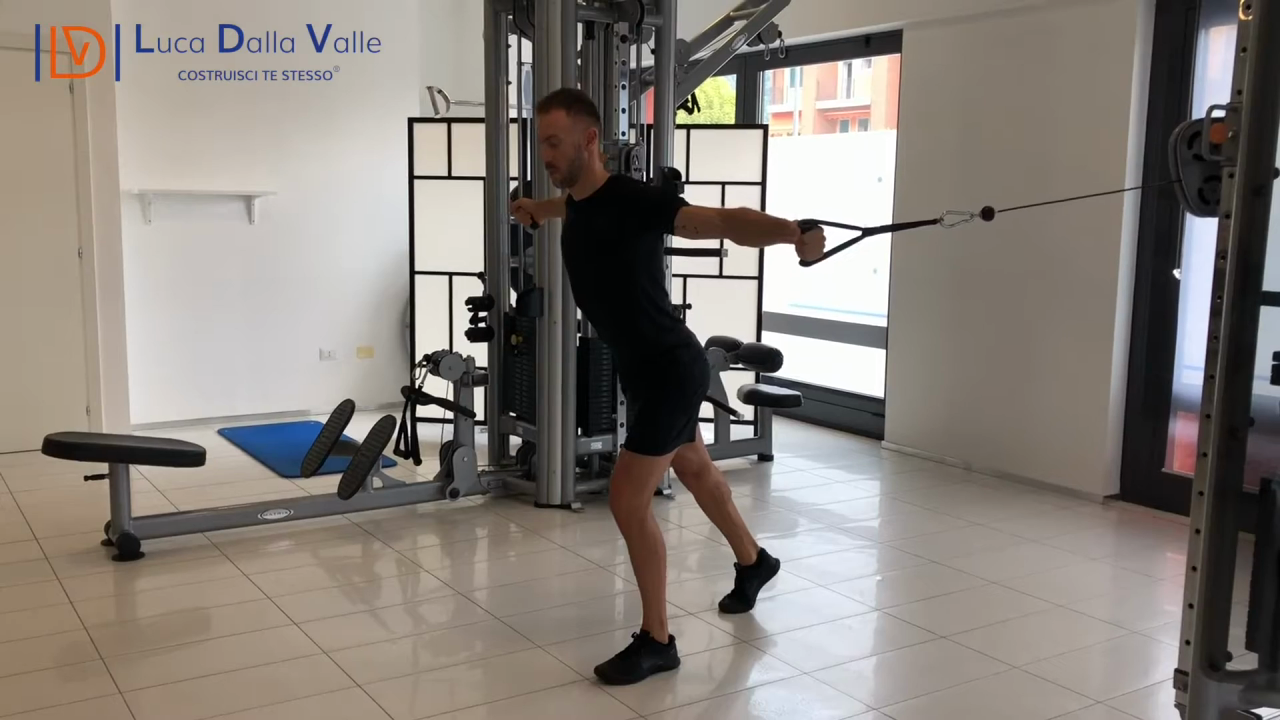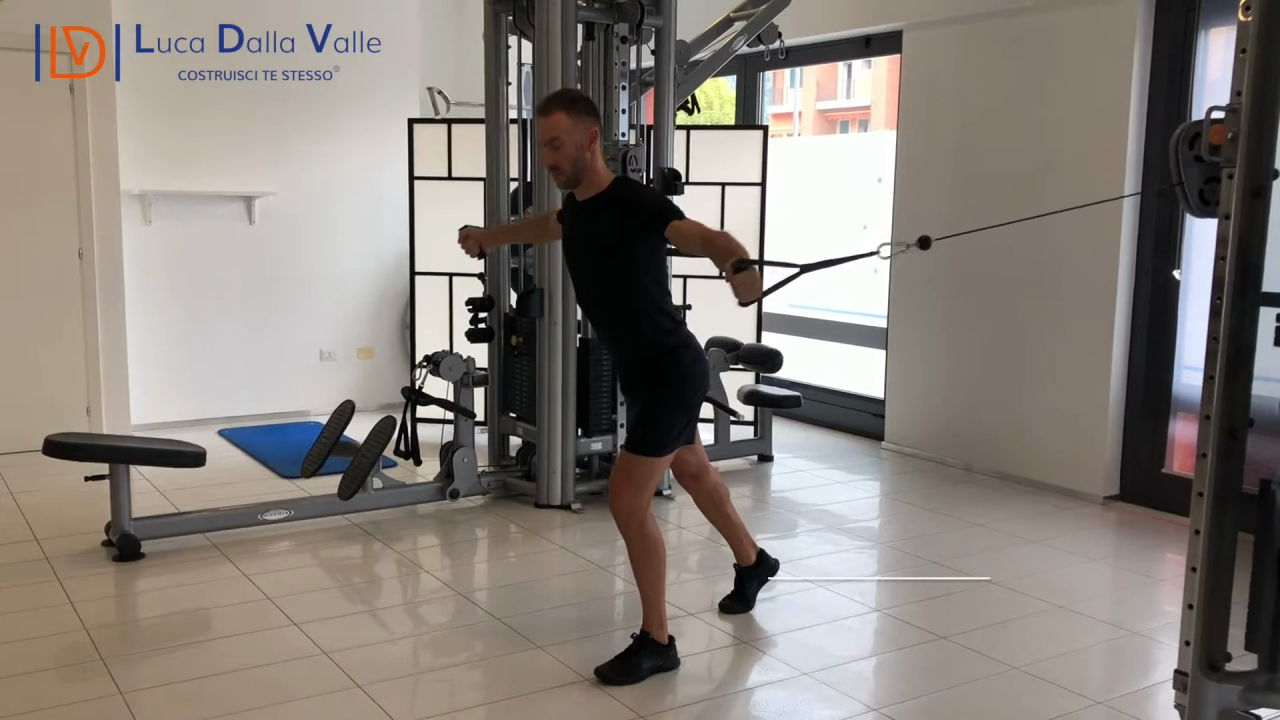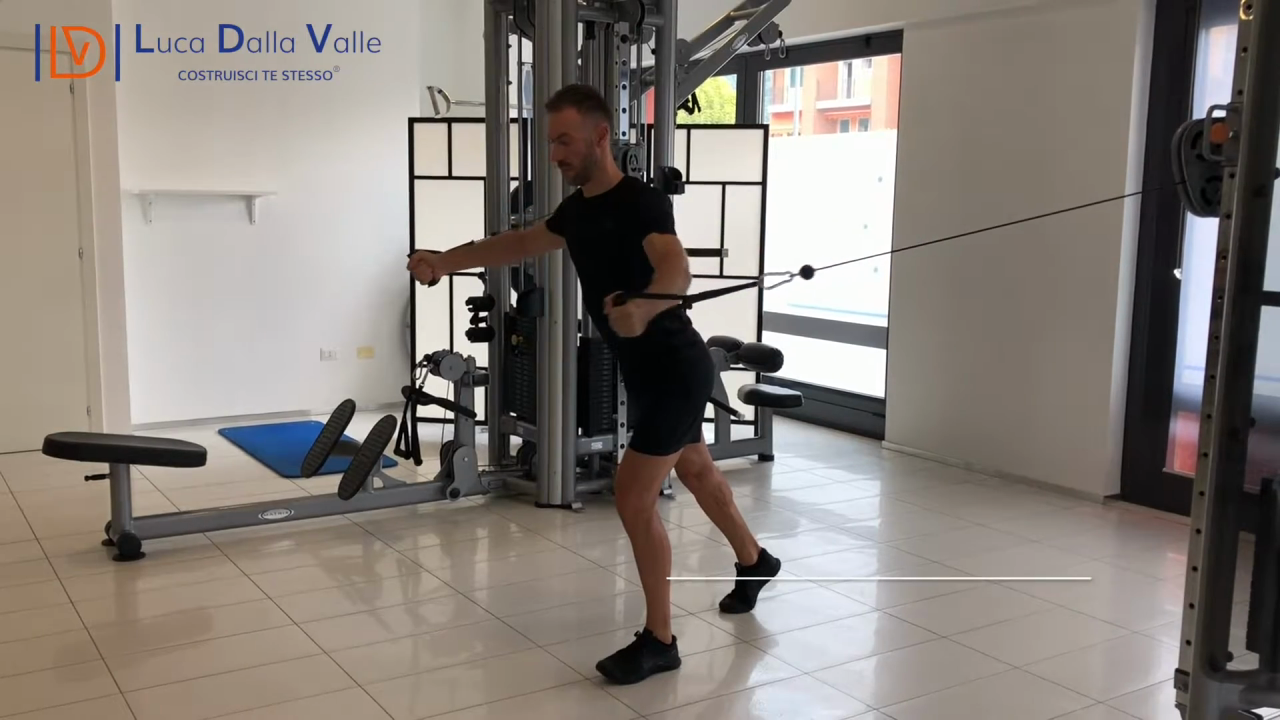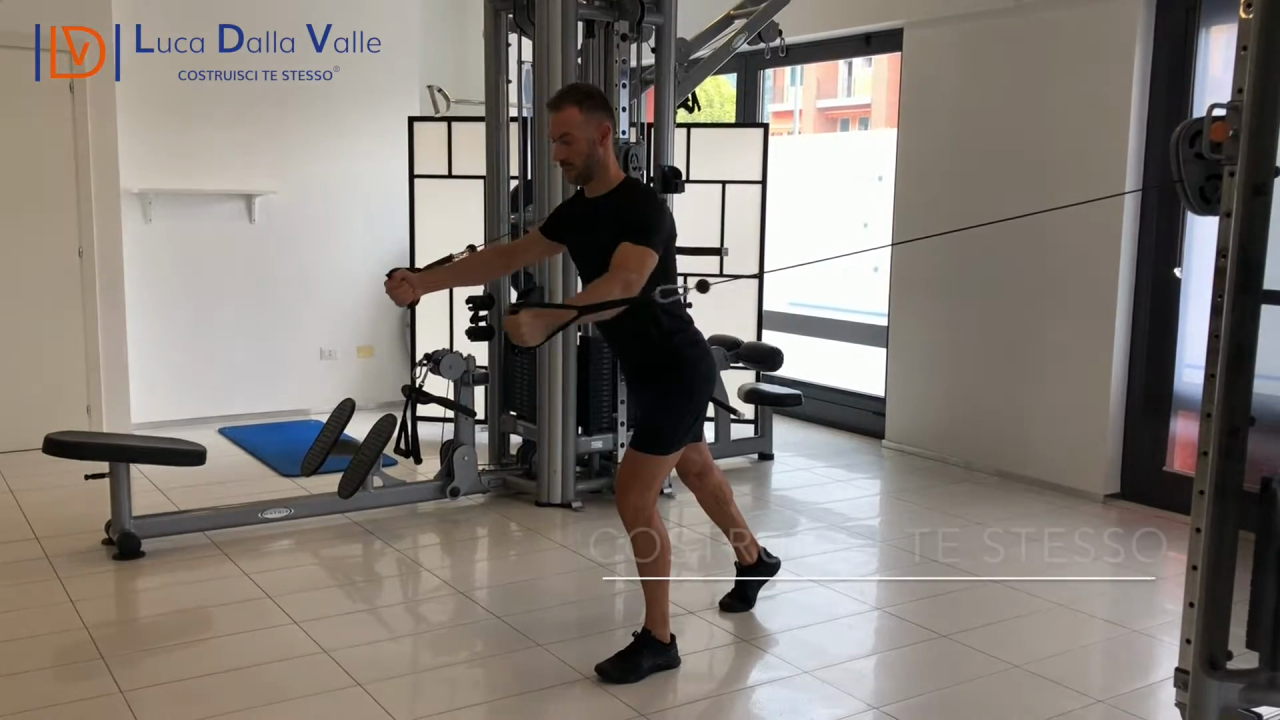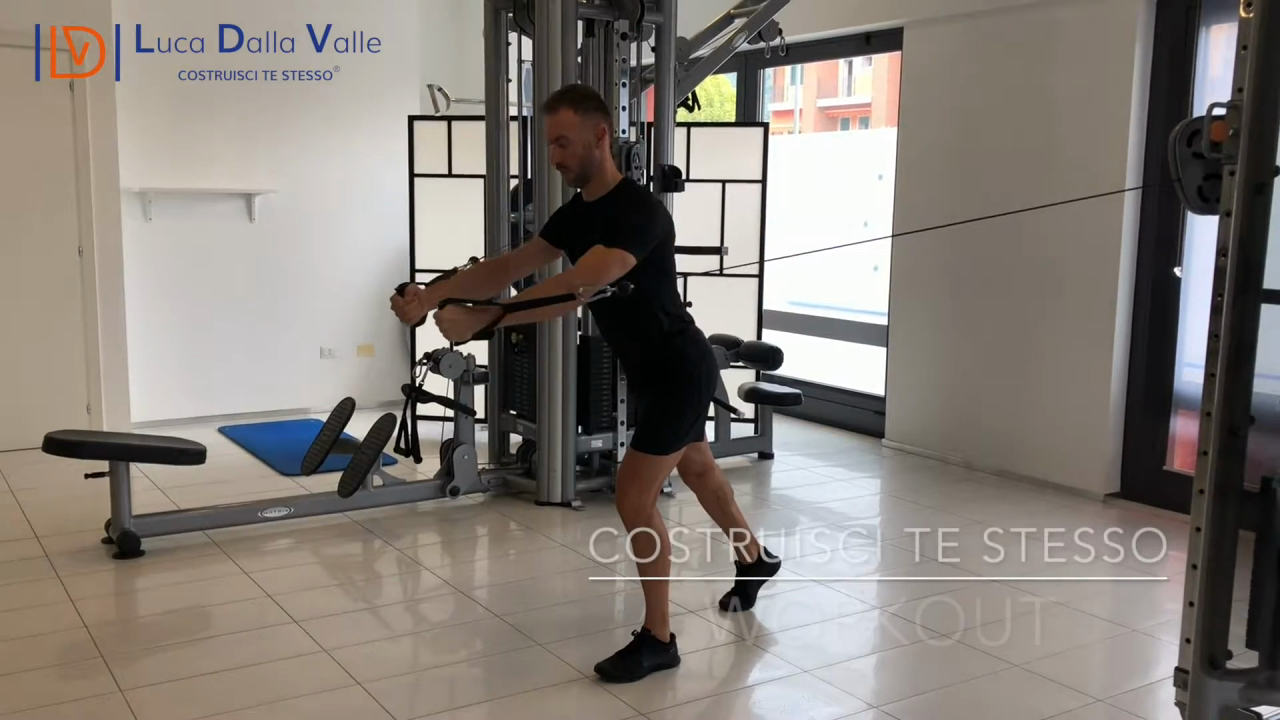
dt=0.3s
person 1, frame 1
left shoulder: (633, 200)
right shoulder: (581, 201)
left elbow: (722, 221)
left wrist: (789, 232)
right wrist: (534, 208)
left hip: (668, 369)
right hip: (644, 367)
left knee: (627, 498)
right knee: (692, 468)
left ankle: (656, 640)
right ankle: (753, 560)
person 1, frame 2
left shoulder: (634, 204)
right shoulder: (580, 206)
left elbow: (702, 238)
right elbow: (550, 225)
left wrist: (738, 267)
right wrist: (491, 237)
left hip: (670, 369)
right hip: (643, 369)
left knee: (628, 499)
right knee: (693, 471)
left ankle: (657, 642)
right ankle: (753, 562)
person 1, frame 3
left shoulder: (642, 204)
right shoulder: (579, 208)
left elbow: (674, 266)
right elbow: (522, 243)
left wrist: (645, 305)
right wrist: (444, 262)
left hip: (674, 369)
right hip: (647, 370)
left knee: (633, 498)
right knee: (695, 470)
left ankle: (658, 641)
right ankle: (754, 561)
person 1, frame 4
left shoulder: (642, 208)
right shoulder: (577, 210)
left elbow: (623, 283)
right elbow: (509, 256)
left wrist: (548, 319)
right wrist: (424, 283)
left hip: (677, 369)
right hip: (649, 369)
left knee: (634, 497)
right knee: (697, 471)
left ankle: (657, 639)
right ankle: (754, 560)
person 1, frame 5
left shoulder: (638, 211)
right shoulder: (576, 214)
left elbow: (578, 287)
right elbow: (509, 266)
left wrist: (481, 318)
right wrist: (431, 296)
left hip: (679, 370)
right hip: (653, 369)
left knee: (634, 497)
right knee: (697, 470)
left ankle: (657, 639)
right ankle: (754, 559)
